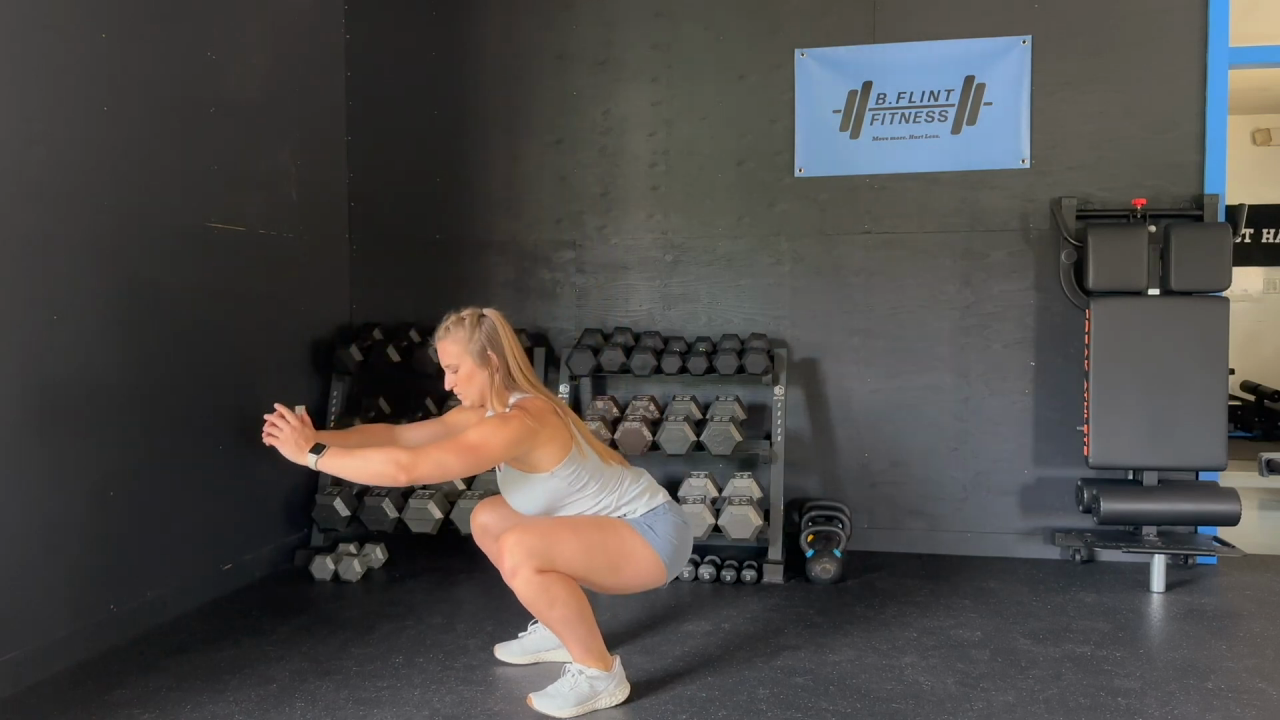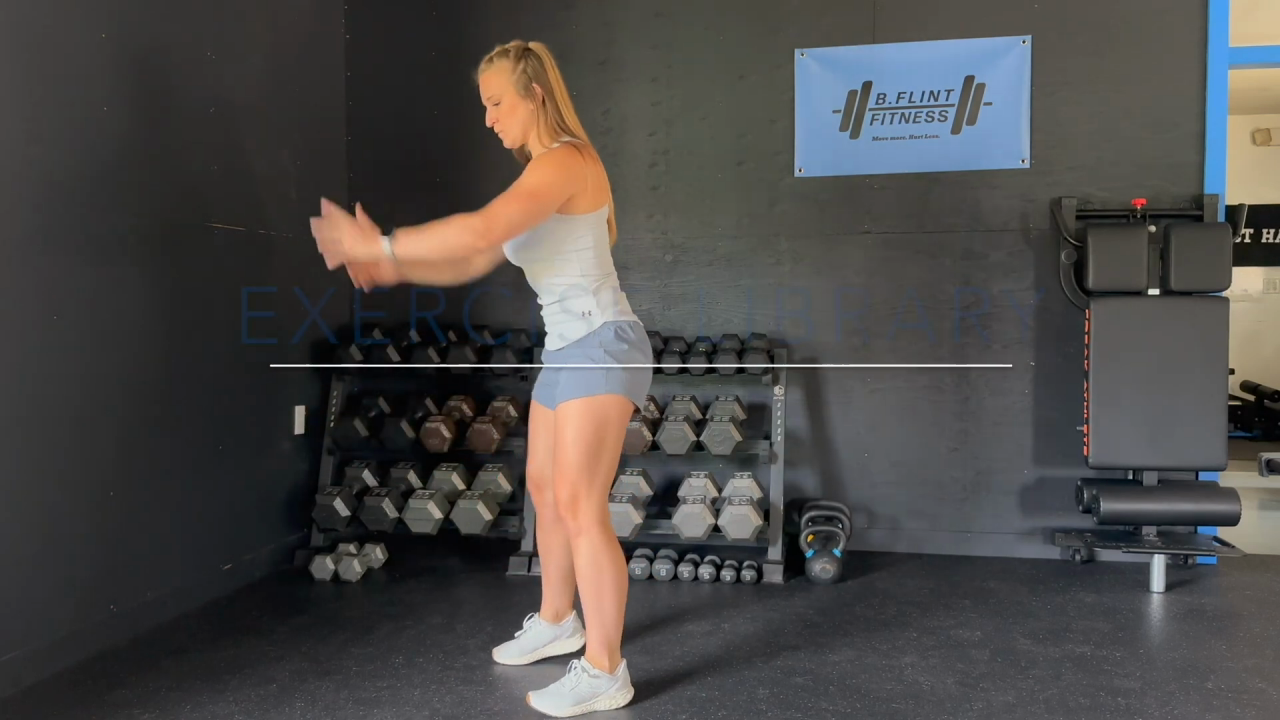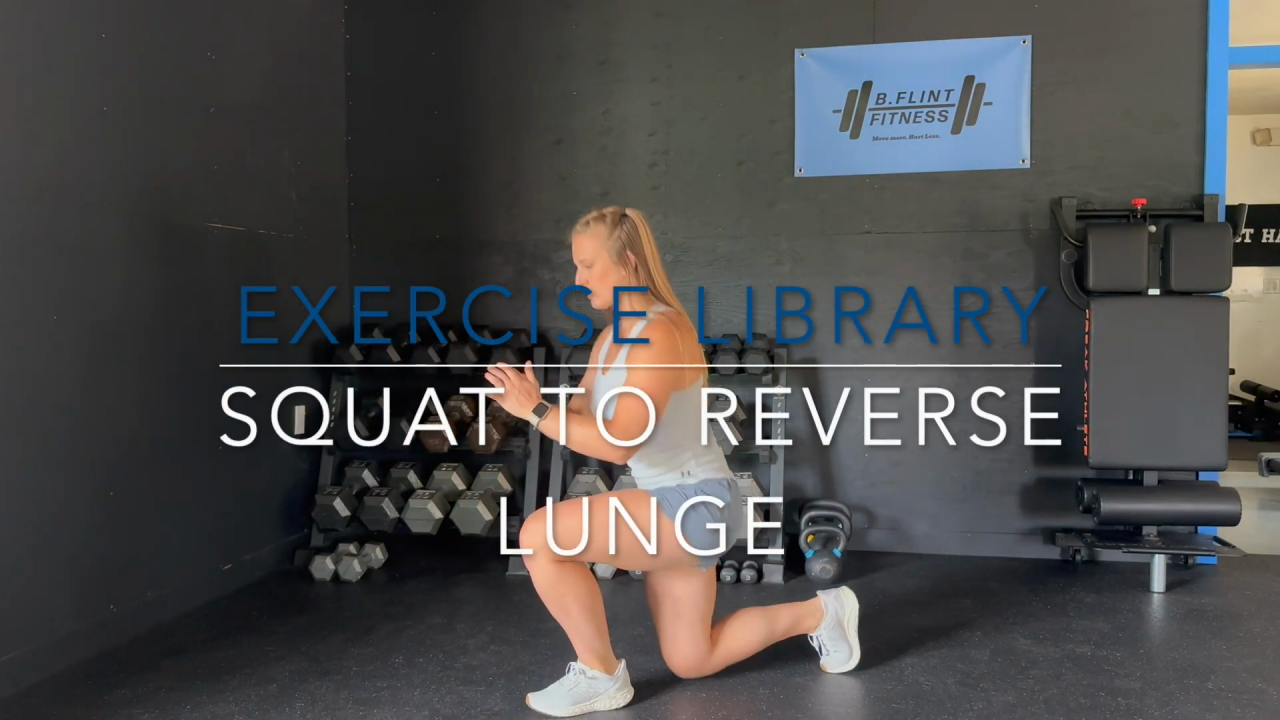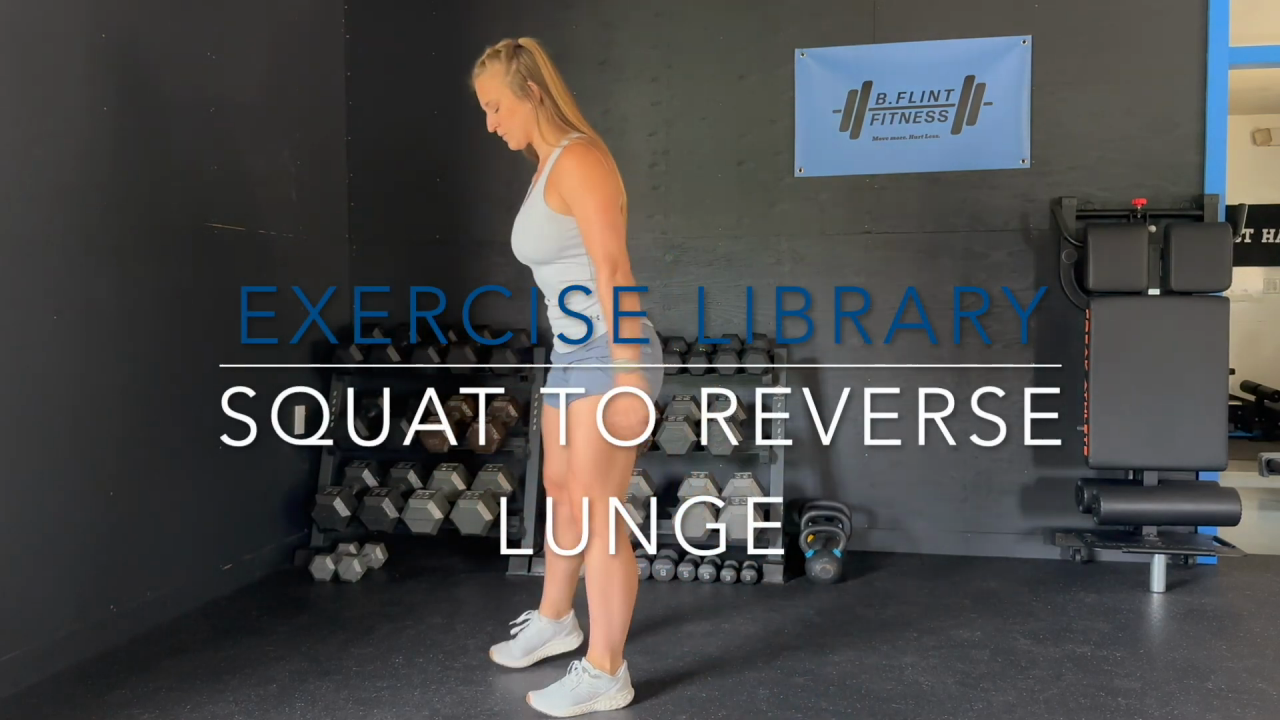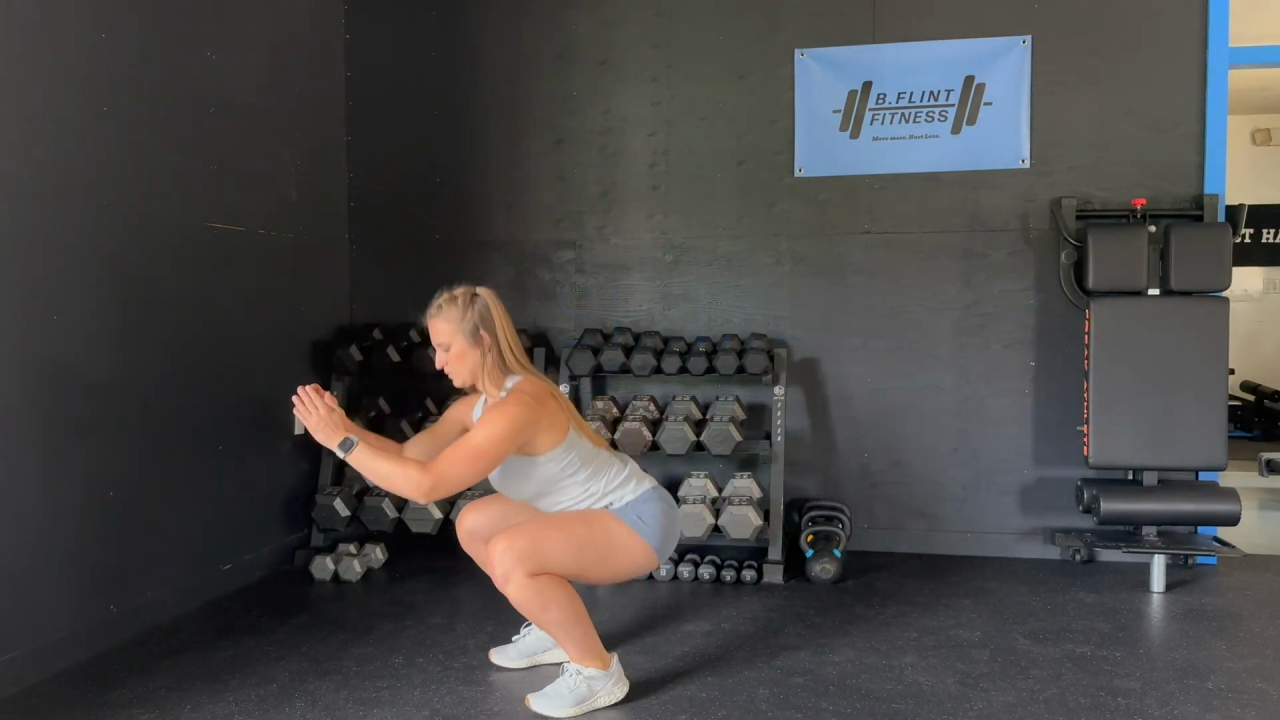
dt=1s
person 1, frame 1
left shoulder: (518, 423)
right shoulder: (488, 413)
left elbow: (408, 468)
right elbow: (399, 435)
left wrist: (313, 455)
right wrist: (321, 436)
left hip: (652, 535)
right hip: (622, 519)
left knee: (517, 549)
right knee: (487, 521)
left ankle: (598, 672)
right ankle: (560, 627)
person 1, frame 2
left shoulder: (566, 163)
right shoulder: (542, 170)
left elbow: (478, 233)
right elbow: (473, 259)
left wrist: (379, 245)
right wrist: (393, 265)
left hip: (602, 350)
right hip: (570, 350)
left knee: (579, 511)
right knee: (544, 491)
right ankle: (557, 621)
person 1, frame 3
left shoulder: (663, 334)
right shoulder: (613, 337)
left elbow: (621, 441)
right elbow: (580, 419)
left wrist: (535, 411)
right wrist: (534, 402)
left hip: (695, 504)
right hip: (676, 501)
left knee: (540, 536)
right knee: (692, 660)
left ankle: (599, 674)
right ankle: (821, 614)
person 1, frame 4
left shoulder: (580, 160)
right shoulder: (548, 170)
left elbow: (615, 273)
left wrist: (629, 375)
left hip: (609, 357)
right hip: (579, 353)
left knee: (594, 514)
right knee: (561, 493)
right ankle: (555, 620)
person 1, frame 5
left shoulder: (516, 408)
right shoulder: (478, 403)
left elbow: (429, 484)
right elbow: (410, 458)
left wrist: (343, 441)
right wrist: (345, 427)
left hip: (638, 521)
right hip: (603, 508)
left knee: (508, 556)
right knee: (473, 525)
left ankle: (597, 672)
right ankle: (557, 631)
